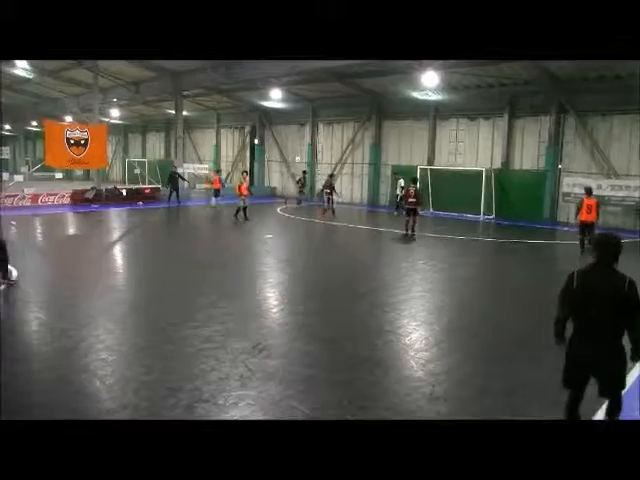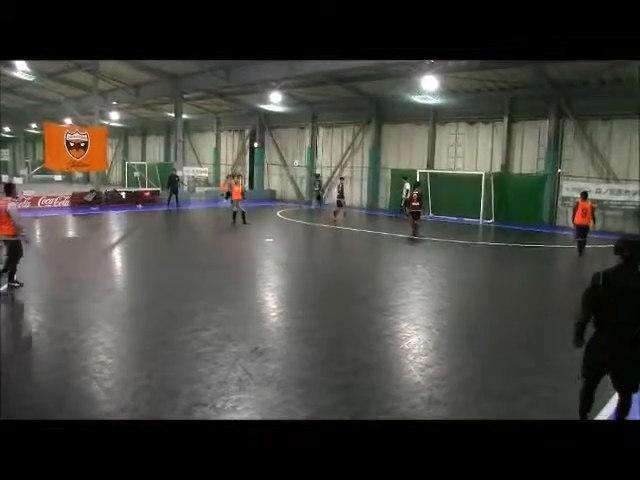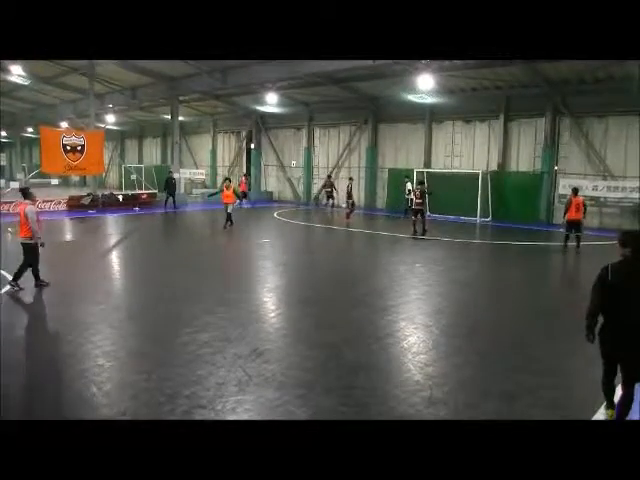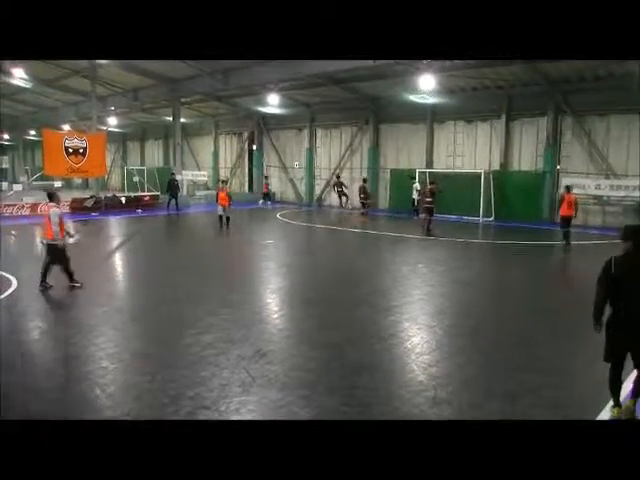
dt=0.4s
person 1, frame 1
left shoulder: (576, 277)
left elbow: (563, 311)
left wrist: (559, 334)
left hip: (580, 347)
right hip: (610, 350)
left knee: (575, 393)
right knee: (614, 394)
person 1, frame 2
left shoulder: (601, 278)
left elbow: (586, 310)
left wrist: (579, 334)
left hip: (601, 343)
left knee: (589, 385)
right knee: (625, 392)
left ankle: (583, 419)
person 1, frame 3
left shoulder: (609, 271)
left elbow: (596, 302)
left wrist: (590, 327)
left hip: (611, 332)
left knee: (608, 373)
left ankle: (610, 409)
right ankle: (618, 417)
person 1, frame 4
left shoulder: (613, 264)
left elbow: (601, 294)
left wrist: (597, 317)
left hip: (619, 322)
left knee: (616, 367)
left ankle: (617, 406)
